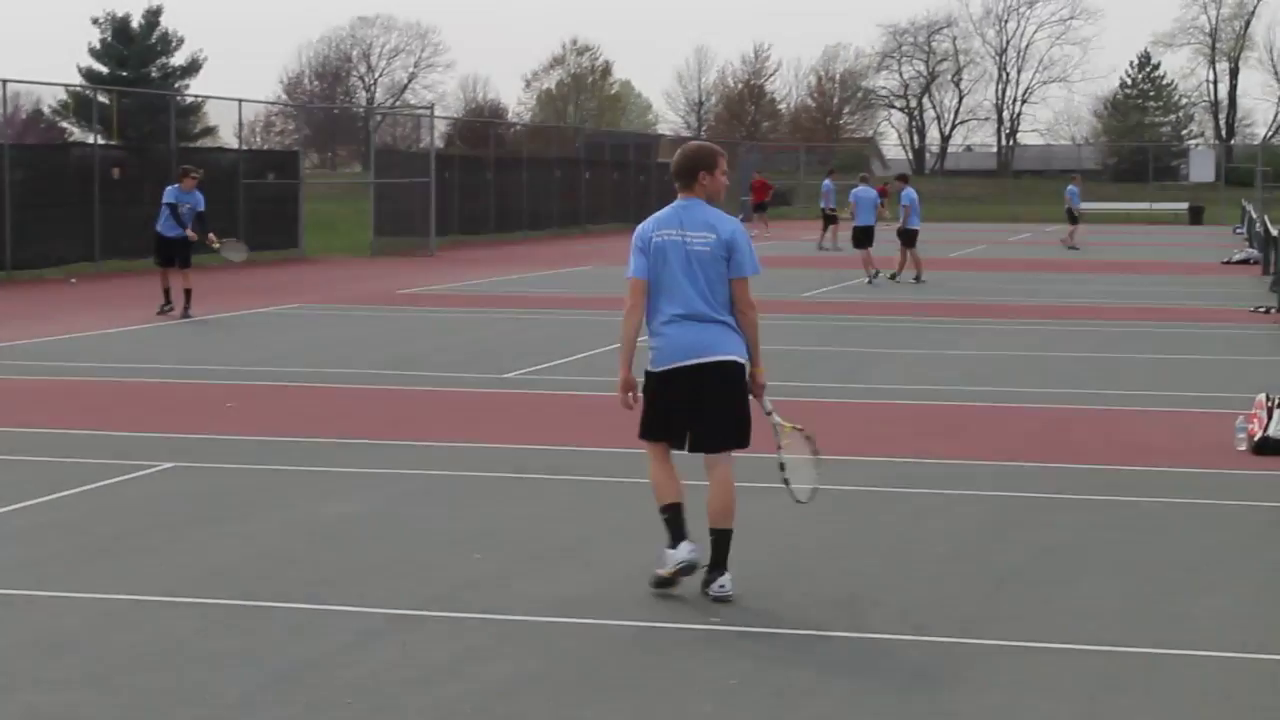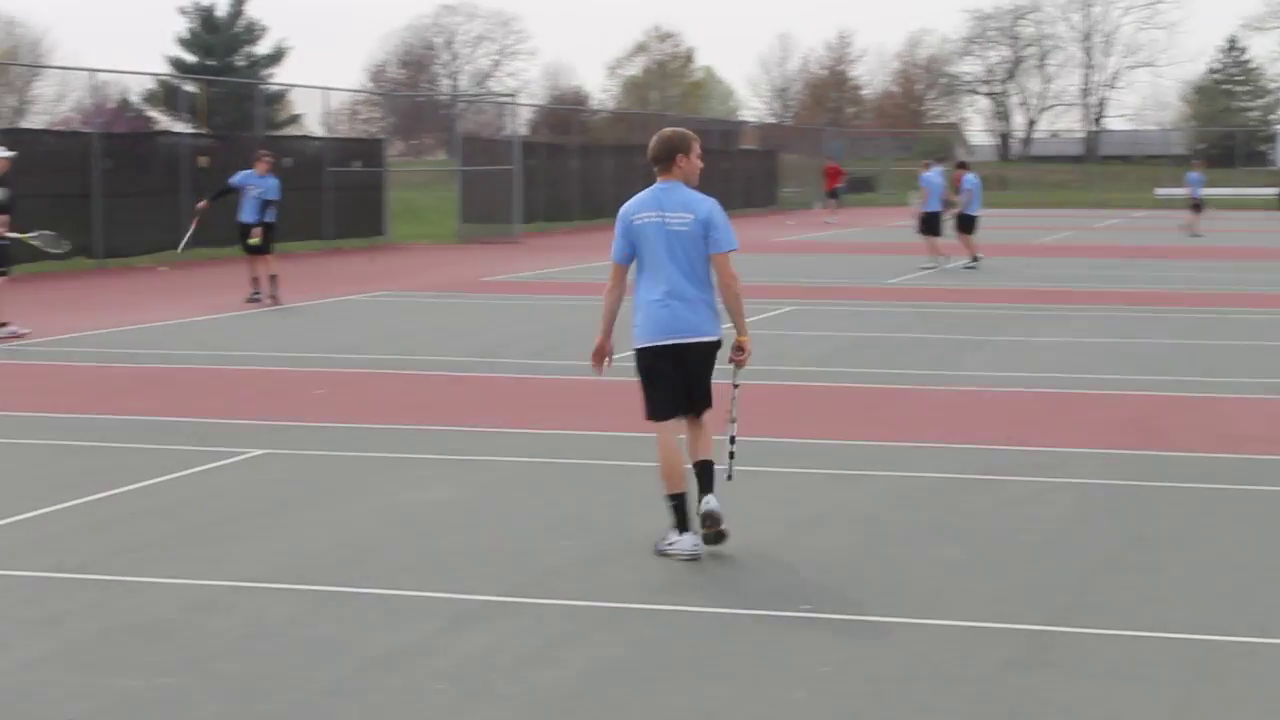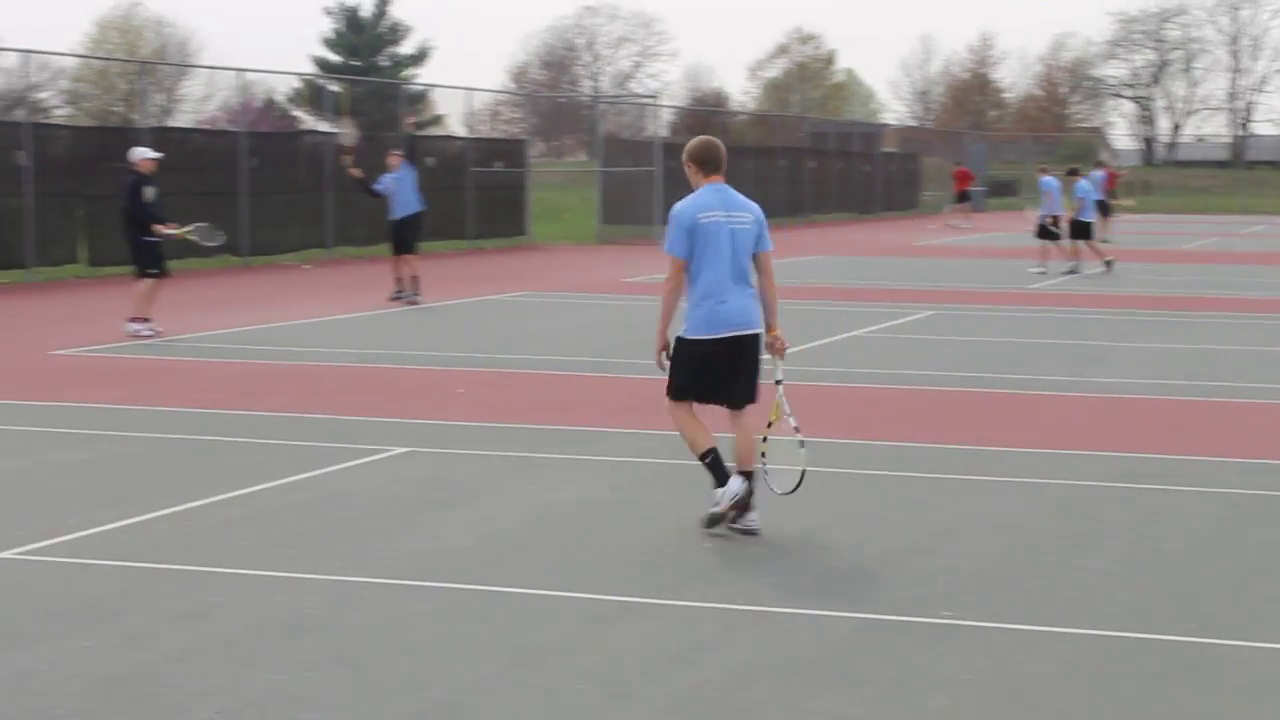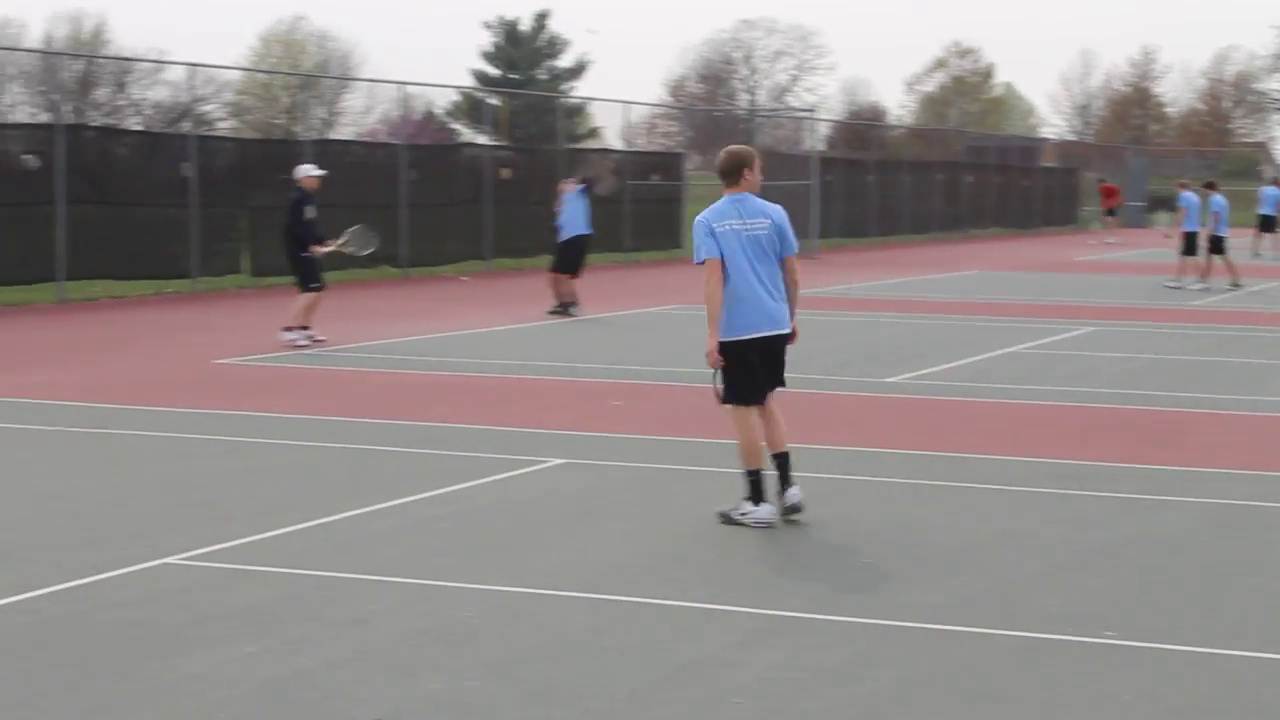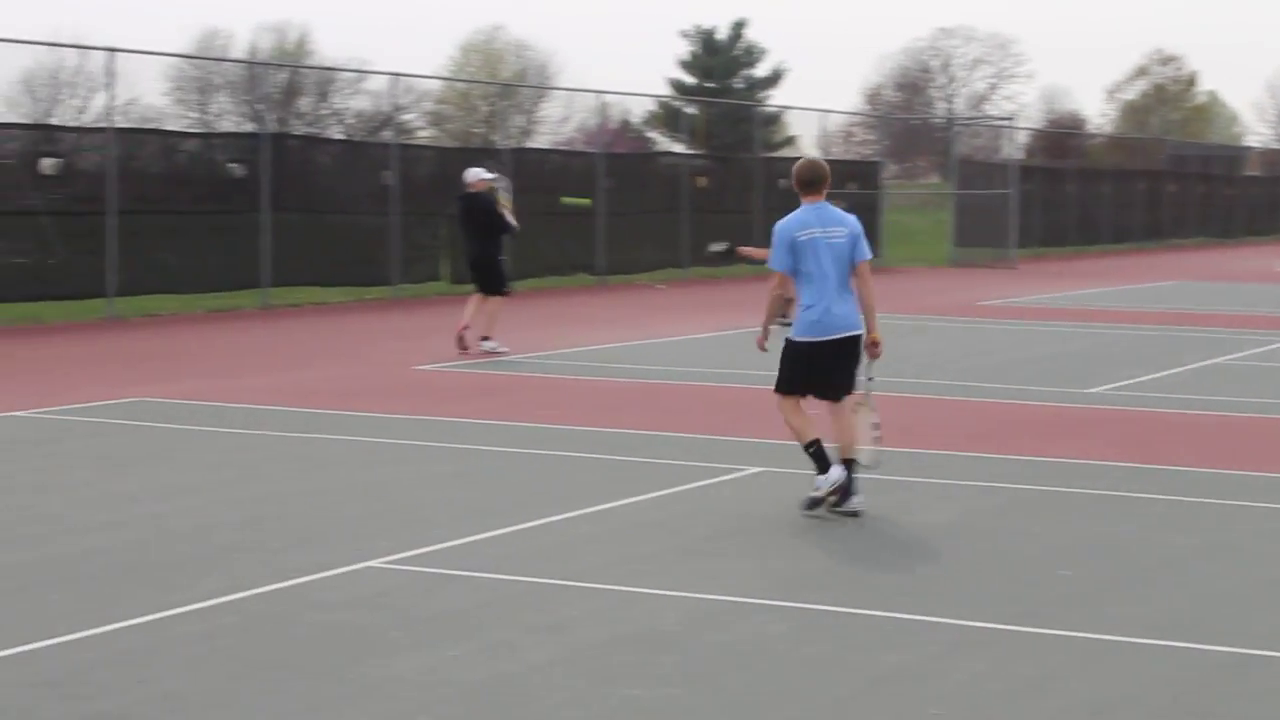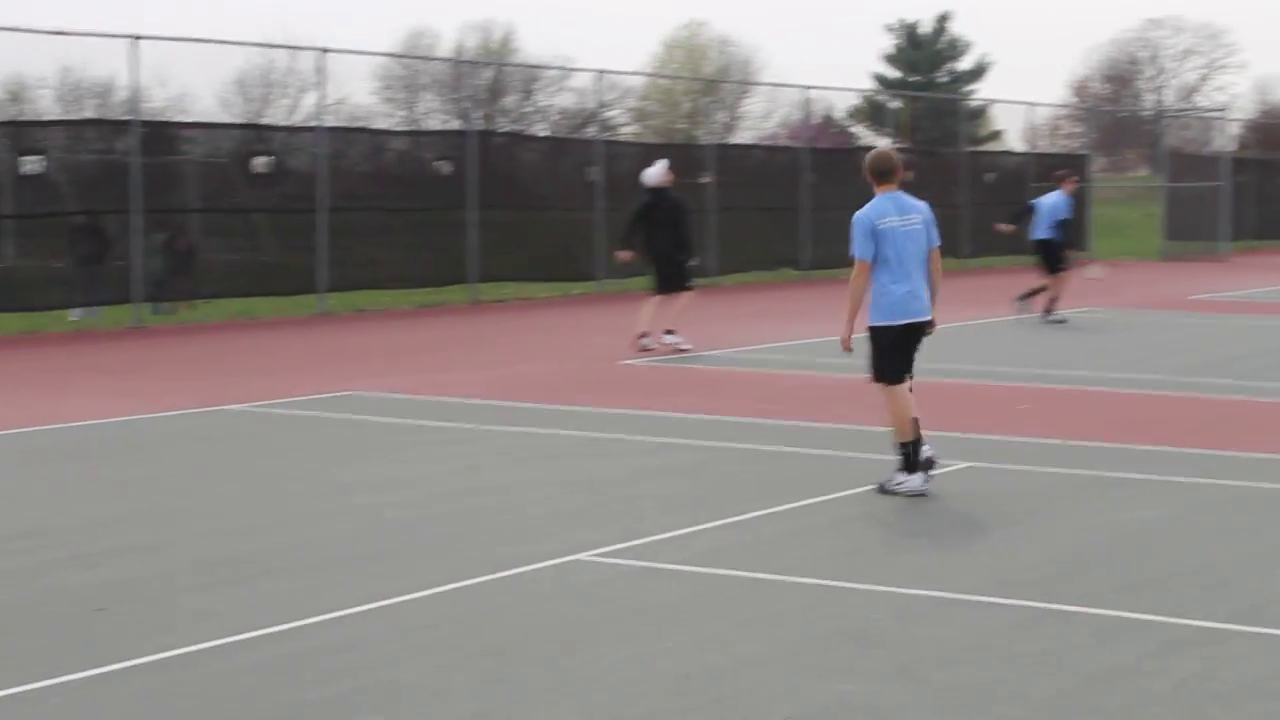
dt=0.5s
person 1, frame 1
left shoulder: (648, 230)
right shoulder: (729, 229)
left elbow: (635, 304)
right elbow: (744, 306)
left wrist: (625, 368)
right wrist: (756, 366)
left hip: (668, 357)
right hip: (723, 357)
left knee: (657, 450)
right knee: (719, 463)
left ankle: (679, 544)
right ankle: (718, 569)
person 1, frame 2
left shoulder: (631, 211)
right shoulder: (707, 208)
left elbow: (616, 280)
right elbow: (726, 277)
left wrist: (604, 336)
right wrist: (741, 333)
left hip: (653, 333)
right hip: (701, 331)
left knee: (668, 429)
right knee: (695, 419)
left ankle: (683, 532)
right ankle: (708, 502)
person 1, frame 3
left shoulder: (686, 210)
right shoulder: (751, 210)
left elbow: (675, 279)
right elbow: (766, 276)
left wrist: (662, 333)
right wrist: (772, 329)
left hip: (703, 327)
right hip: (747, 326)
left knee: (679, 405)
right knee: (740, 412)
left ankle: (725, 482)
right ankle: (744, 506)
person 1, frame 4
left shoulder: (707, 220)
right shoulder: (774, 214)
left elbow: (713, 281)
right elbow: (792, 275)
left wrist: (712, 336)
right wrist: (789, 319)
left hip: (736, 330)
right hip: (774, 325)
left knee: (743, 410)
right knee: (766, 404)
left ankle: (757, 502)
right ankle: (787, 486)
person 1, frame 5
left shoulder: (787, 228)
right shoulder: (849, 223)
left elbow: (779, 288)
right elbow: (864, 281)
left wrist: (764, 328)
right wrist: (872, 330)
left hip: (810, 330)
right hip: (848, 328)
left knee: (786, 400)
right knee: (839, 404)
left ankle: (826, 471)
right ankle: (846, 488)
person 1, frame 6
left shoulder: (866, 216)
right shoulder: (922, 209)
left elbow: (861, 275)
right elbow: (935, 264)
left wrist: (848, 325)
right wrist: (929, 309)
left hip: (887, 314)
right hip: (917, 311)
left knee: (892, 388)
right knee: (898, 385)
left ankle: (912, 471)
right ankle: (920, 451)
